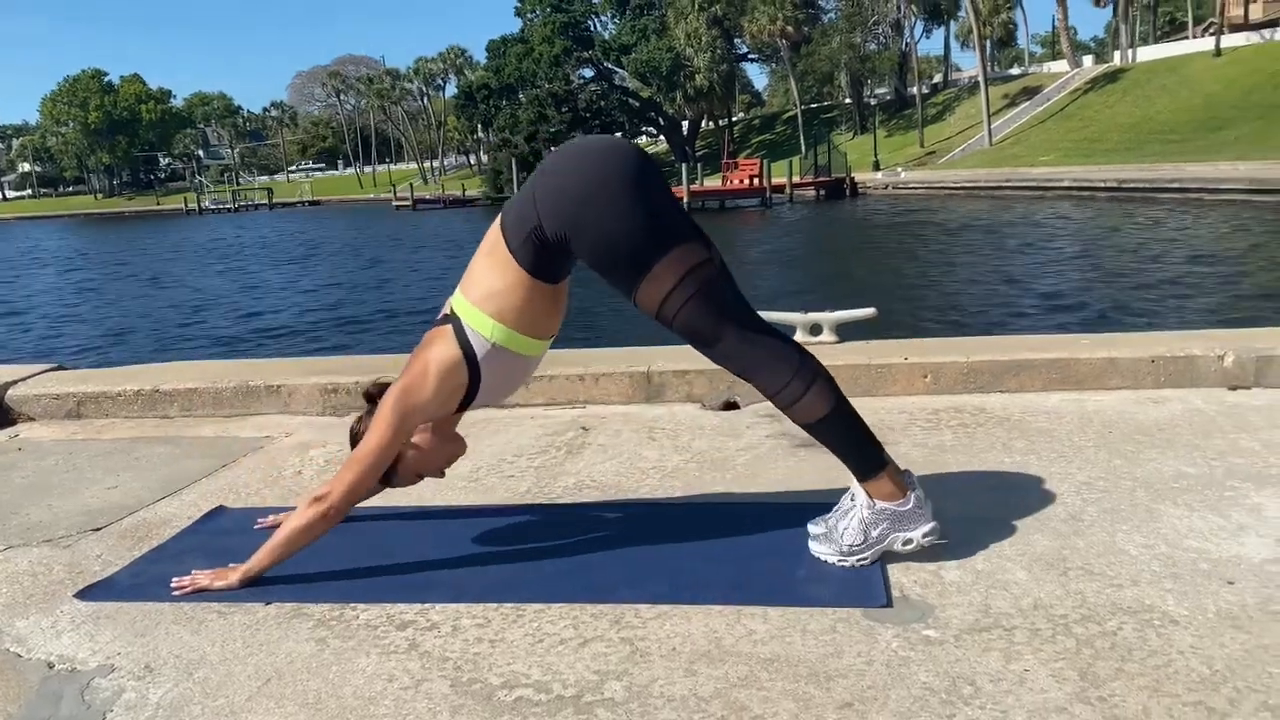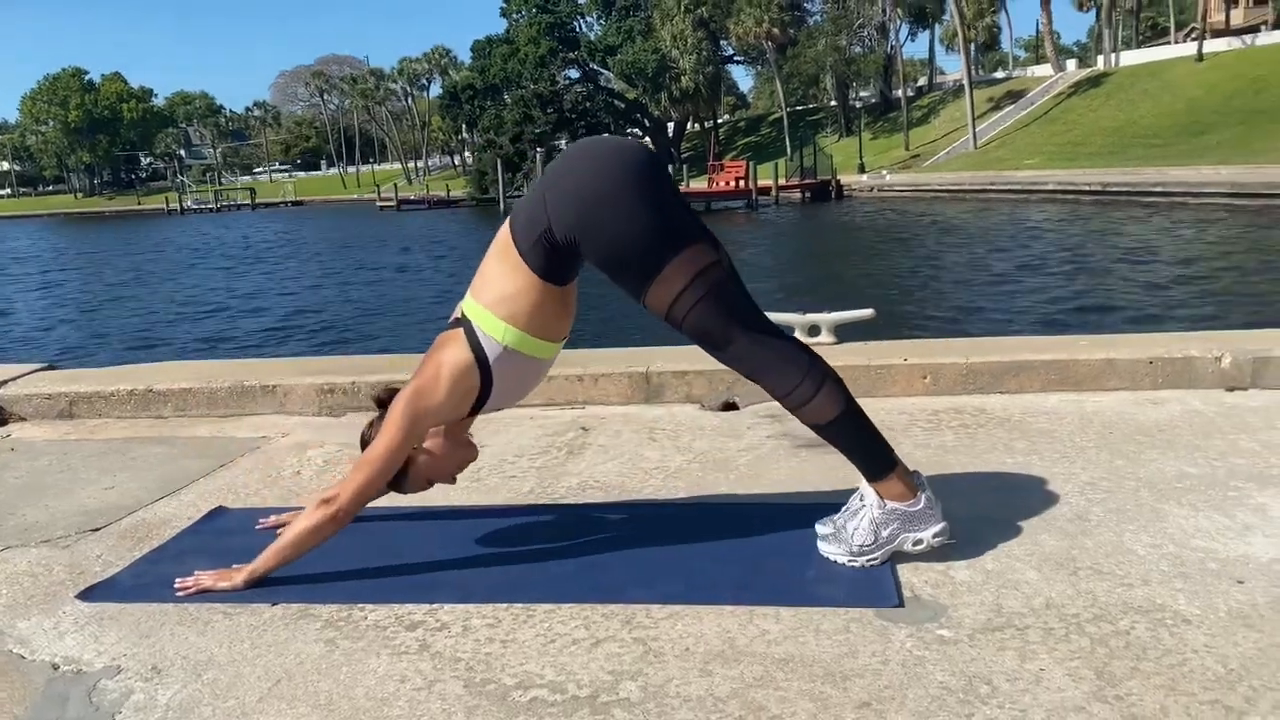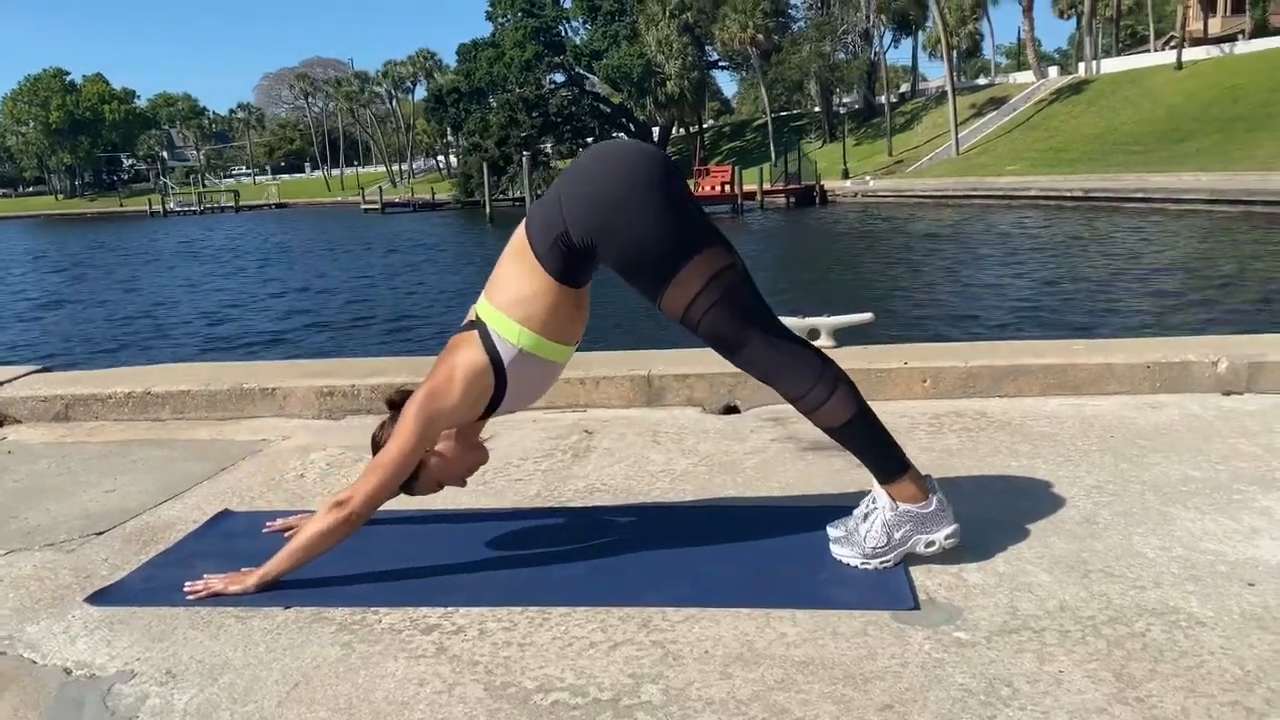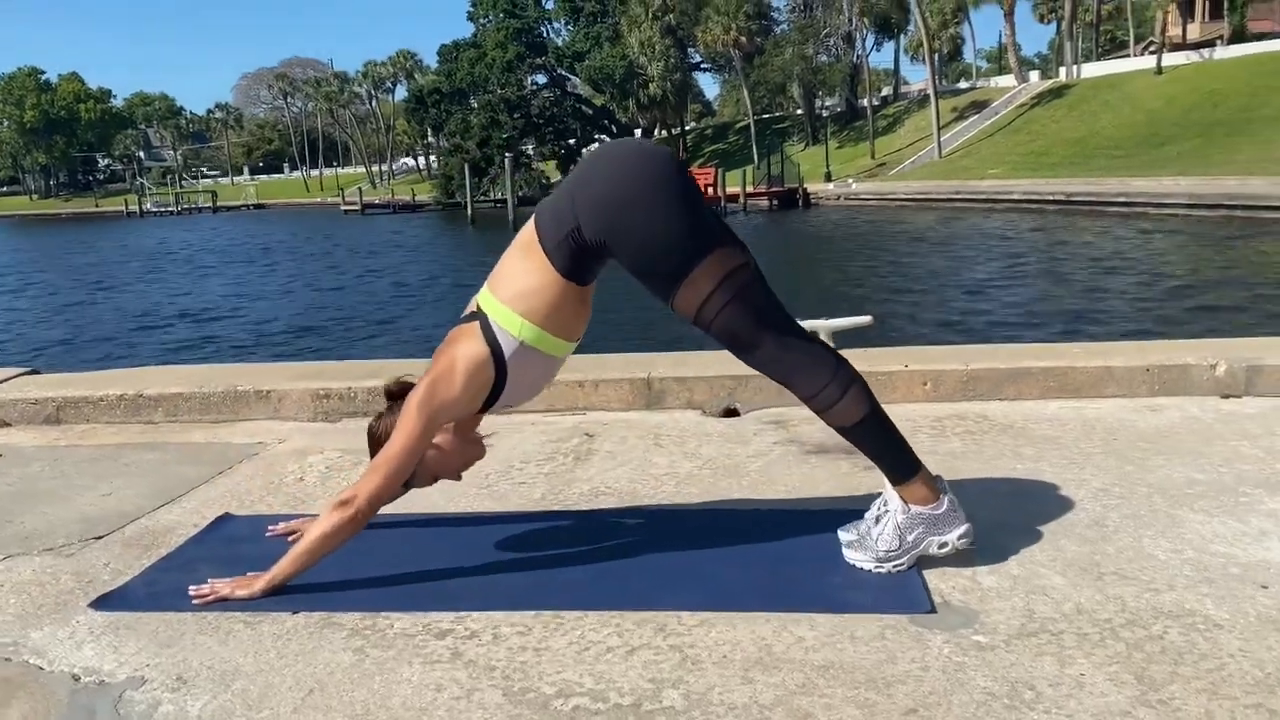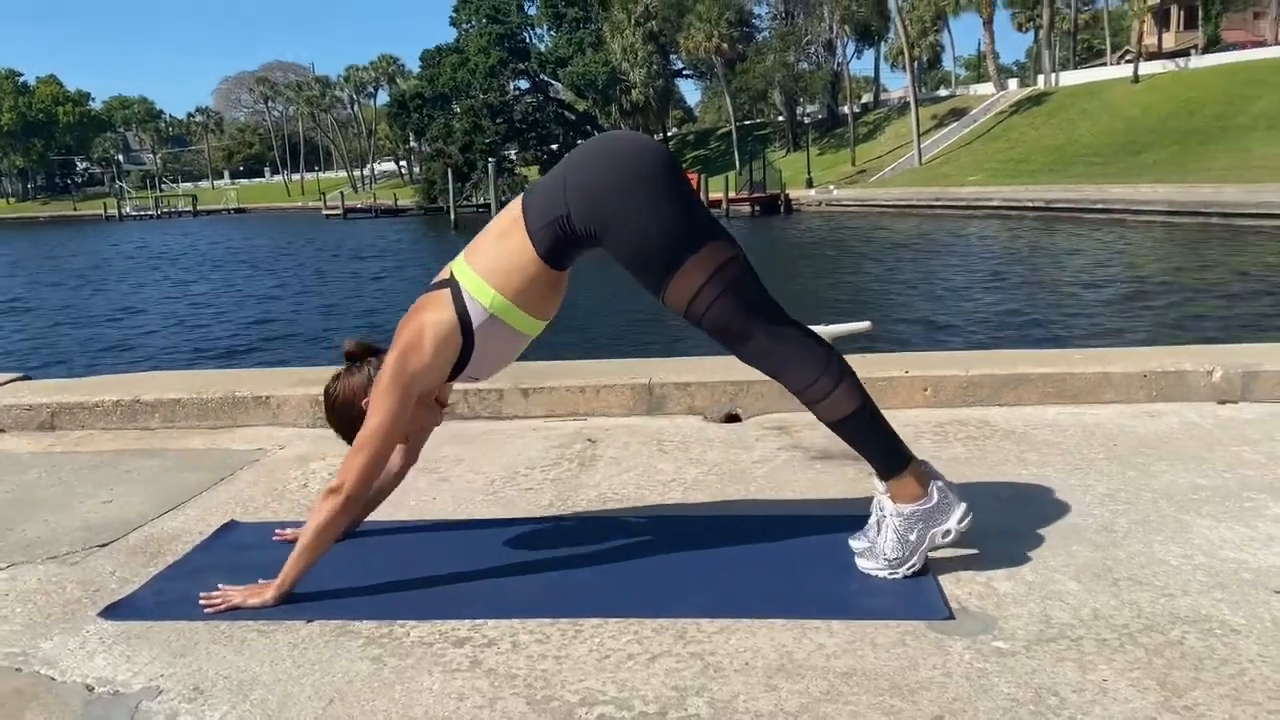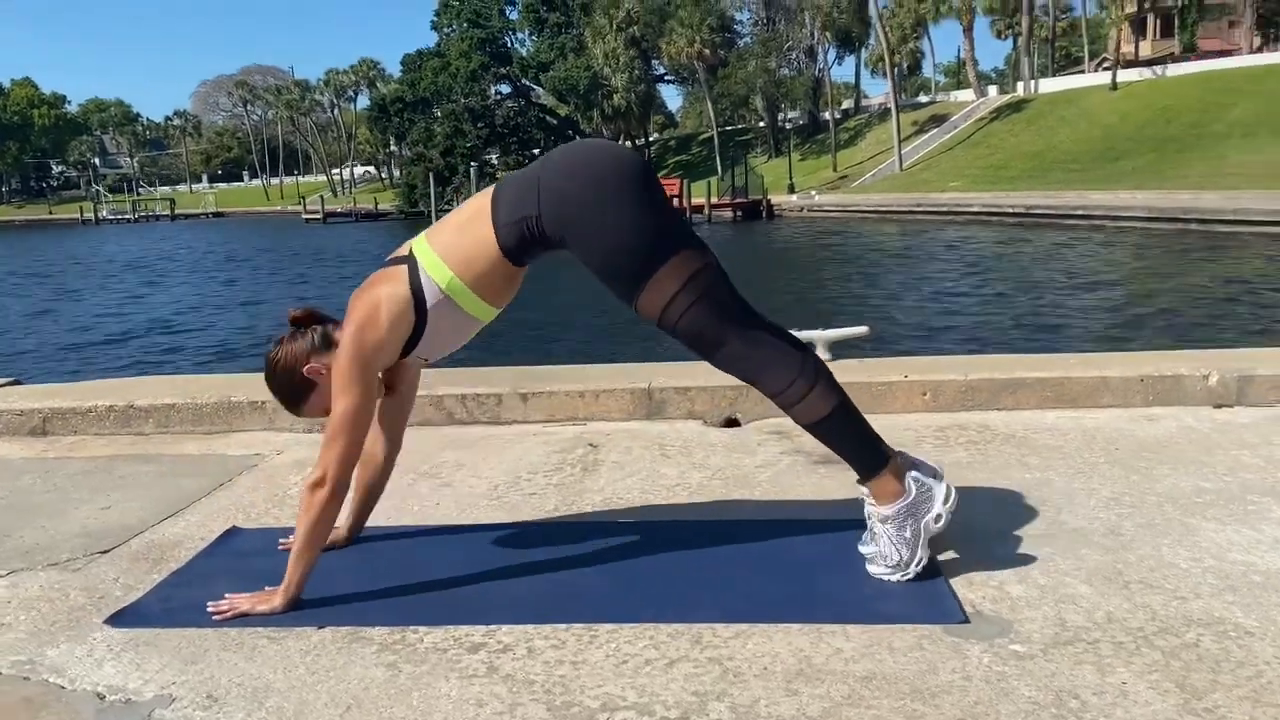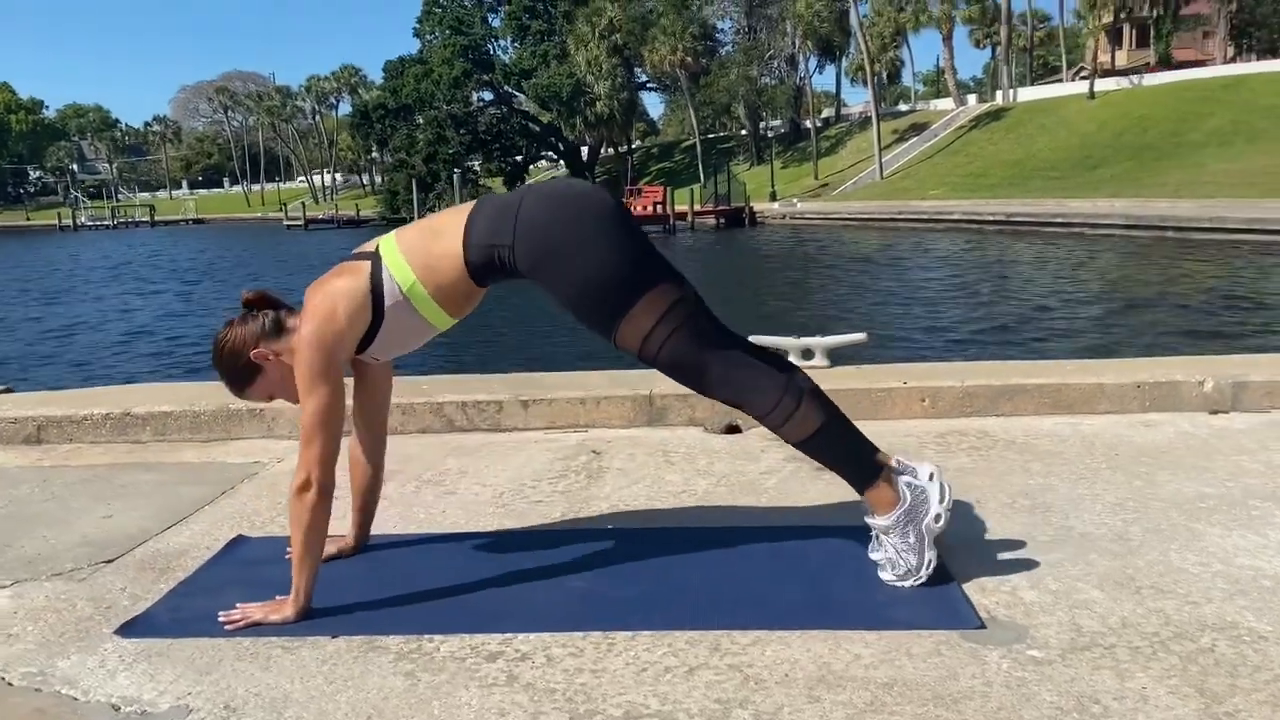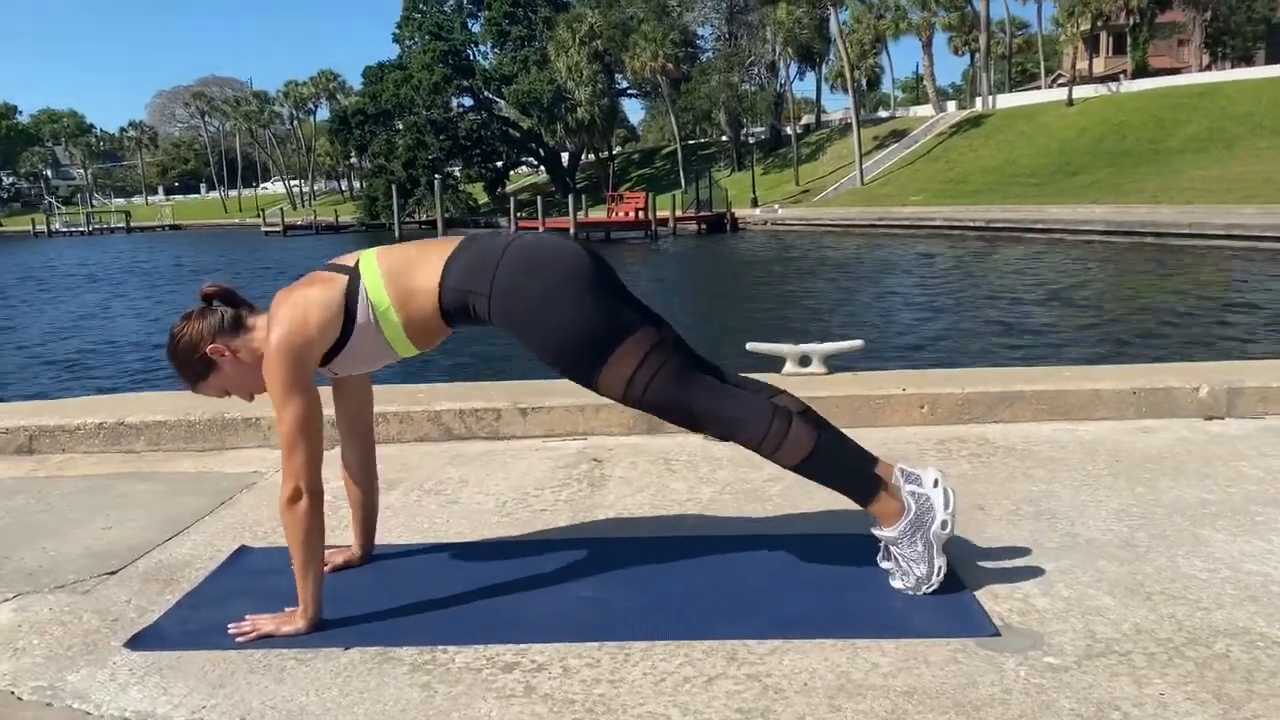
dt=0.2s
person 1, frame 1
left shoulder: (421, 393)
right shoulder: (438, 381)
left elbow: (331, 497)
left wrist: (243, 572)
right wrist: (310, 513)
left hip: (585, 192)
right hip: (593, 184)
left knee: (730, 336)
right knee: (732, 332)
left ankle: (892, 498)
right ankle: (877, 485)
person 1, frame 2
left shoulder: (431, 398)
right shoulder: (446, 384)
left elbow: (341, 502)
left wrist: (246, 573)
right wrist: (316, 513)
left hip: (593, 194)
right hip: (600, 185)
left knee: (739, 338)
right knee: (741, 334)
left ankle: (901, 499)
right ankle: (887, 486)
person 1, frame 3
left shoulder: (445, 400)
right shoulder: (459, 385)
left elbow: (356, 503)
left wrist: (258, 576)
right wrist: (327, 517)
left hip: (609, 200)
right hip: (613, 190)
left knee: (754, 341)
right knee: (752, 340)
left ankle: (913, 501)
right ankle: (896, 490)
person 1, frame 4
left shoulder: (442, 393)
right shoulder: (450, 379)
left elbow: (359, 499)
right elbow: (376, 490)
left wrist: (265, 581)
right wrist: (328, 521)
left hip: (621, 197)
right hip: (623, 188)
left knee: (766, 339)
right knee: (765, 337)
left ankle: (924, 501)
right ankle: (907, 491)
person 1, frame 5
left shoulder: (411, 359)
right shoulder: (429, 347)
left elbow: (349, 483)
right elbow: (404, 452)
left wrist: (279, 587)
right wrist: (343, 525)
left hip: (614, 184)
right hip: (616, 176)
left knee: (757, 332)
right knee: (758, 328)
left ankle: (915, 493)
right ankle: (902, 483)
person 1, frame 6
left shoulder: (362, 334)
right shoulder: (390, 323)
left elbow: (330, 474)
right elbow: (385, 432)
left wrist: (285, 592)
right wrist: (352, 527)
left hip: (584, 192)
right hip: (586, 184)
left knee: (729, 340)
right knee: (736, 330)
left ankle: (896, 489)
right ankle: (896, 476)
person 1, frame 7
left shoulder: (315, 332)
right shoulder: (351, 315)
left elbow: (312, 475)
right elbow: (370, 433)
left wrist: (295, 599)
right wrist: (356, 533)
left hip: (552, 227)
right hip: (560, 218)
left knee: (714, 367)
right knee: (723, 352)
left ankle: (892, 498)
right ankle: (894, 477)
person 1, frame 8
left shoulder: (283, 338)
right shoulder: (321, 320)
left elbow: (298, 485)
right elbow: (356, 440)
left wrist: (304, 609)
right wrist: (362, 544)
left hip: (527, 283)
right hip: (535, 267)
left knee: (703, 401)
right knee: (709, 385)
left ankle: (896, 505)
right ankle: (898, 483)
